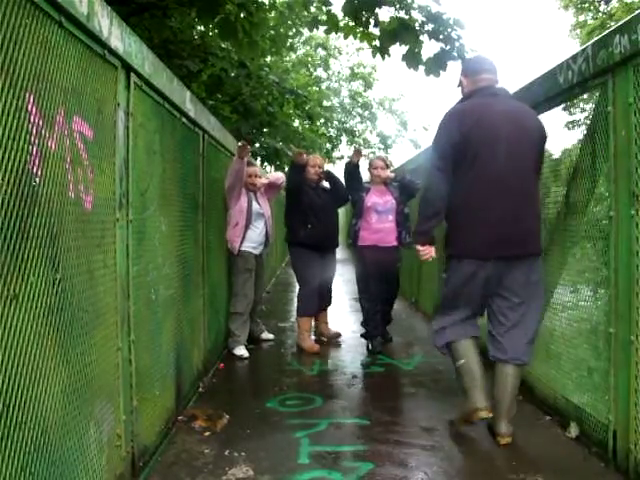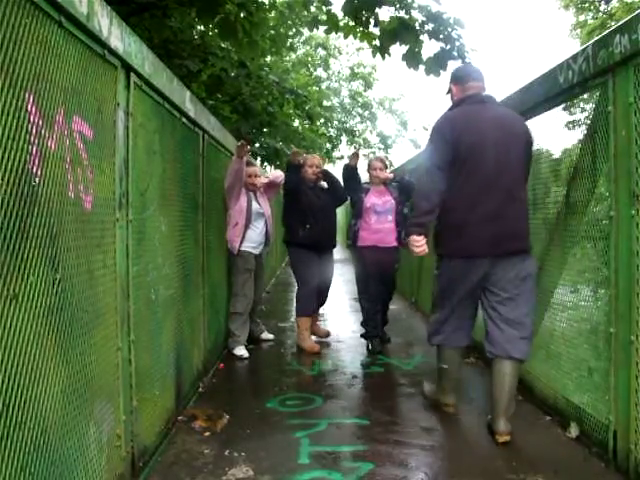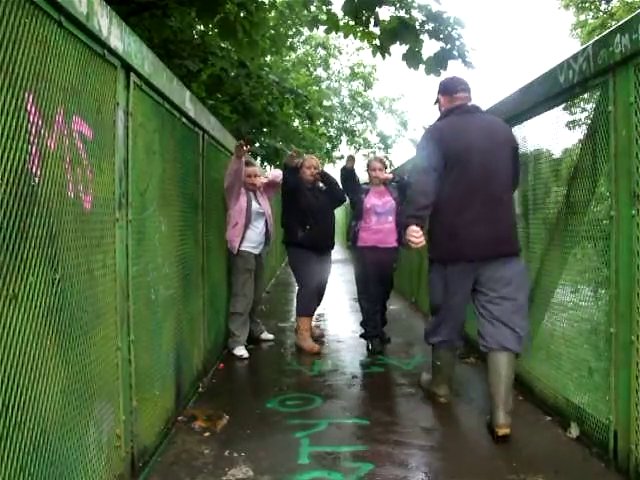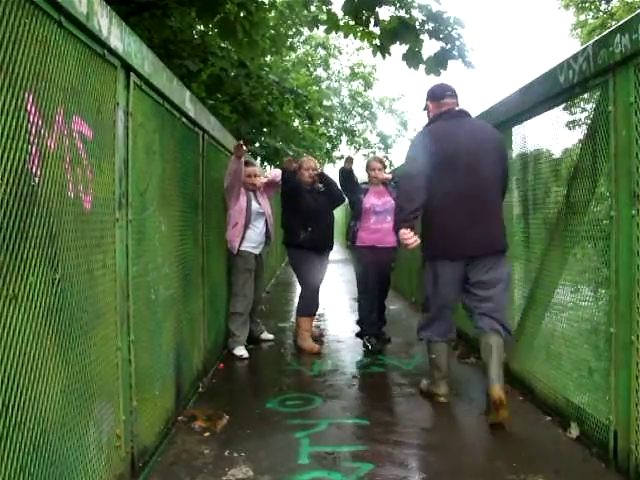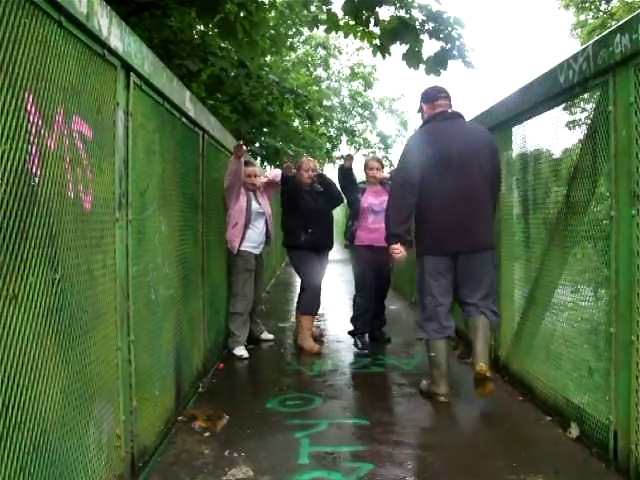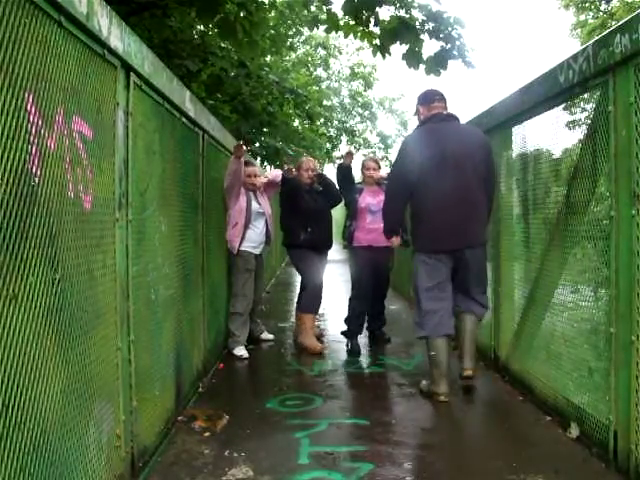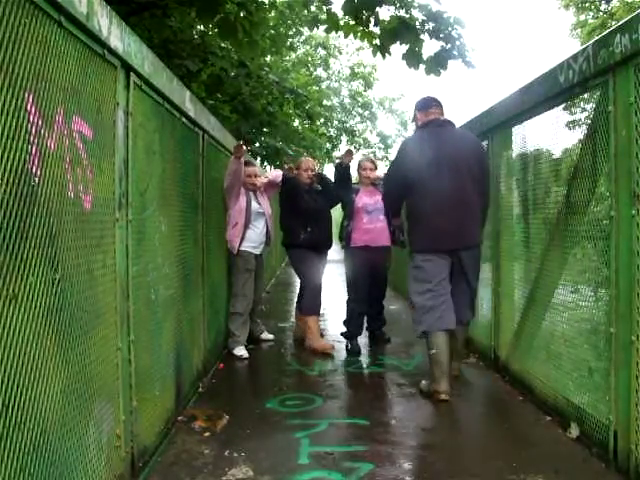
dt=0.1s
person 1, frame 1
left shoulder: (459, 116)
right shoulder: (530, 118)
left elbow: (438, 178)
left wrist: (425, 232)
left hip: (472, 240)
right hip: (524, 241)
left knee: (457, 319)
right knee: (515, 330)
left ankle: (477, 400)
right ankle: (504, 422)
person 1, frame 2
left shoulder: (451, 122)
right shoulder: (517, 123)
left elbow: (432, 179)
left wrist: (418, 227)
left hip: (463, 240)
right hip: (513, 240)
left knee: (451, 320)
right knee: (510, 328)
left ankle: (445, 393)
right ankle: (502, 421)
person 1, frame 3
left shoulder: (438, 133)
right shoulder: (503, 130)
left elbow: (422, 180)
left wrist: (413, 222)
left hip: (452, 243)
right hip: (502, 243)
left knee: (447, 319)
right knee: (503, 326)
left ankle: (439, 384)
right ankle: (501, 416)
person 1, frame 4
left shoulder: (429, 137)
right shoulder: (490, 134)
left elbow: (412, 183)
left wrist: (405, 224)
left hip: (444, 242)
right hip: (490, 241)
left knee: (440, 315)
right knee: (491, 315)
left ankle: (438, 384)
right ankle: (496, 386)
person 1, frame 5
left shoulder: (420, 140)
right shoulder: (482, 135)
left elbow: (403, 190)
right elbow: (495, 184)
left wrist: (395, 235)
left hip: (435, 239)
right hip: (479, 237)
left knee: (436, 310)
right knee: (480, 303)
left ankle: (438, 384)
right ankle: (481, 362)
person 1, frame 6
left shoulder: (416, 141)
right shoulder: (477, 137)
left elbow: (398, 189)
right elbow: (490, 186)
left wrist: (390, 229)
left hip: (431, 237)
right hip: (472, 235)
left knee: (434, 308)
right knee: (471, 298)
left ankle: (439, 384)
right ankle: (468, 364)
person 1, frame 7
left shoulder: (412, 145)
right shoulder: (472, 142)
left elbow: (393, 189)
right elbow: (485, 189)
left wrist: (393, 215)
left hip: (428, 239)
right hip: (467, 236)
left knee: (433, 307)
right knee: (462, 301)
left ankle: (440, 383)
right ankle: (452, 363)
person 2, frame 1
left shoulder: (262, 193)
right shoulder: (236, 192)
left elbow: (281, 178)
right elbow: (235, 176)
left wrist: (266, 180)
right wrist: (240, 158)
left hip: (259, 251)
right hip: (243, 250)
left knee: (256, 296)
right knee: (243, 296)
left ankle: (254, 328)
right ankle: (237, 340)
person 2, frame 2
left shoulder: (262, 193)
right shoulder: (236, 192)
left elbow: (280, 177)
right elbow: (234, 175)
left wrist: (266, 179)
right wrist: (240, 158)
left hip: (259, 251)
right hip: (243, 250)
left knee: (256, 296)
right knee: (242, 297)
left ankle: (254, 328)
right ankle: (237, 340)
person 2, frame 3
left shoulder: (262, 193)
right shoulder: (236, 192)
left elbow: (279, 176)
right elbow: (234, 175)
left wrist: (265, 179)
right wrist: (238, 158)
left hip: (258, 251)
right hip: (243, 250)
left knee: (256, 296)
right knee: (242, 297)
left ankle: (254, 328)
right ankle: (236, 340)
person 2, frame 4
left shoulder: (262, 193)
right shoulder: (236, 192)
left elbow: (279, 176)
right elbow: (234, 176)
left wrist: (265, 179)
right wrist: (238, 158)
left hip: (258, 251)
right hip: (243, 250)
left knee: (256, 296)
right knee: (242, 297)
left ankle: (254, 328)
right ankle: (237, 340)
person 2, frame 5
left shoulder: (262, 193)
right shoulder: (236, 192)
left elbow: (279, 176)
right elbow: (233, 176)
left wrist: (266, 179)
right wrist: (237, 158)
left hip: (258, 250)
right hip: (243, 250)
left knee: (256, 296)
right knee: (242, 297)
left ankle: (254, 328)
right ankle: (236, 340)
person 2, frame 6
left shoulder: (262, 193)
right shoulder: (236, 193)
left elbow: (279, 176)
right elbow: (233, 176)
left wrist: (266, 179)
right wrist: (237, 158)
left hip: (258, 251)
right hip: (243, 250)
left knee: (256, 296)
right knee: (242, 297)
left ankle: (255, 328)
right ankle: (236, 340)
person 2, frame 7
left shoulder: (262, 193)
right shoulder: (236, 193)
left elbow: (280, 176)
right elbow: (233, 176)
left wrist: (266, 179)
right wrist: (237, 158)
left hip: (259, 250)
right hip: (243, 250)
left knee: (256, 296)
right knee: (242, 297)
left ankle: (255, 328)
right ankle: (236, 341)
person 3, frame 1
left shoulder: (396, 189)
right shoulder: (362, 190)
left elbow: (416, 188)
right elbow: (350, 181)
left wrist: (394, 177)
right wrist: (353, 162)
left hip: (391, 247)
right hip: (366, 247)
left knee: (391, 289)
right knee: (370, 291)
left ankle: (382, 326)
right ankle: (373, 334)
person 3, frame 2
left shoulder: (395, 190)
right shoulder: (361, 190)
left elbow: (414, 189)
right elbow: (349, 182)
left wrist: (393, 178)
right wrist: (351, 165)
left hip: (390, 247)
right hip: (366, 247)
left knee: (387, 289)
right knee: (369, 291)
left ankle: (379, 327)
right ankle: (372, 334)
person 3, frame 3
left shoulder: (395, 190)
right shoulder: (361, 191)
right elbow: (348, 185)
left wrist: (393, 178)
right wrist: (348, 169)
left hip: (389, 247)
right hip: (365, 247)
left knee: (384, 290)
right knee: (369, 291)
left ankle: (378, 329)
right ankle: (371, 335)
person 3, frame 4
left shoulder: (394, 190)
right shoulder: (360, 190)
right elbow: (347, 184)
left wrist: (391, 178)
right wrist: (347, 169)
left hip: (388, 247)
right hip: (365, 247)
left knee: (382, 290)
right knee: (367, 290)
left ankle: (377, 328)
right ankle: (368, 333)
person 3, frame 5
left shoulder: (391, 189)
right shoulder: (358, 189)
right elbow: (345, 182)
left wrist: (390, 177)
right wrist: (345, 166)
left hip: (385, 246)
right hip: (362, 246)
left knee: (381, 290)
right knee: (364, 289)
left ankle: (376, 329)
right ankle: (360, 333)
person 3, frame 6
left shoulder: (388, 190)
right shoulder: (355, 190)
right elbow: (344, 182)
left wrist: (386, 178)
right wrist: (345, 165)
left hip: (384, 246)
right hip: (361, 247)
left knee: (380, 290)
right knee: (361, 289)
left ankle: (376, 328)
right ankle: (353, 334)
person 3, frame 7
left shoulder: (384, 190)
right shoulder: (351, 191)
right elbow: (340, 182)
right wrist: (343, 164)
left hip: (382, 247)
right hip: (357, 247)
left knee: (378, 290)
right knee: (357, 292)
left ankle: (376, 328)
right ankle: (352, 335)
person 4, frame 1
left shoulder: (327, 192)
right shoulder: (298, 189)
left elbow: (344, 197)
right elbow: (292, 182)
left wrist: (330, 176)
right wrist: (296, 164)
left hip: (327, 247)
right hip: (303, 246)
left knee: (326, 286)
right knee: (310, 287)
left ankle: (322, 327)
right ankle: (304, 335)
person 4, frame 2
left shoulder: (325, 191)
right shoulder: (296, 189)
left elbow: (342, 197)
right elbow: (290, 182)
left wrist: (328, 176)
right wrist: (293, 164)
left hip: (324, 247)
right hip: (301, 246)
left knee: (323, 285)
right knee: (308, 286)
left ankle: (313, 323)
right ankle: (303, 335)
person 4, frame 3
left shoulder: (323, 192)
right shoulder: (294, 189)
left elbow: (340, 198)
right elbow: (288, 184)
left wrist: (325, 176)
right wrist: (289, 167)
left hip: (322, 247)
right hip: (300, 246)
left knee: (318, 286)
right knee: (309, 287)
left ankle: (303, 325)
right ankle: (303, 336)
person 4, frame 4
left shoulder: (321, 193)
right shoulder: (293, 191)
left elbow: (339, 198)
right elbow: (288, 185)
left wrist: (324, 178)
right wrist: (289, 172)
left hip: (321, 248)
right hip: (301, 247)
left knee: (312, 287)
right knee: (311, 287)
left ankle: (301, 327)
right ankle: (303, 335)
person 4, frame 5
left shoulder: (320, 194)
right shoulder: (292, 191)
left elbow: (337, 199)
right elbow: (288, 188)
left wrist: (323, 179)
right wrist: (288, 176)
left hip: (320, 248)
right hip: (300, 247)
left knee: (309, 287)
right knee: (313, 286)
left ankle: (301, 329)
right ankle: (305, 336)
person 4, frame 6
left shoulder: (319, 193)
right shoulder: (292, 191)
left elbow: (336, 198)
right elbow: (288, 188)
left wrist: (322, 178)
right wrist: (288, 177)
left hip: (320, 247)
right hip: (300, 246)
left knee: (309, 286)
right knee: (314, 284)
left ankle: (301, 329)
right ankle: (307, 335)
person 4, frame 7
left shoulder: (319, 193)
right shoulder: (292, 191)
left elbow: (335, 198)
right elbow: (287, 187)
left wrist: (322, 178)
right wrist: (289, 176)
left hip: (319, 247)
right hip: (300, 246)
left knee: (309, 286)
right knee: (313, 285)
left ankle: (301, 329)
right ankle: (313, 337)
